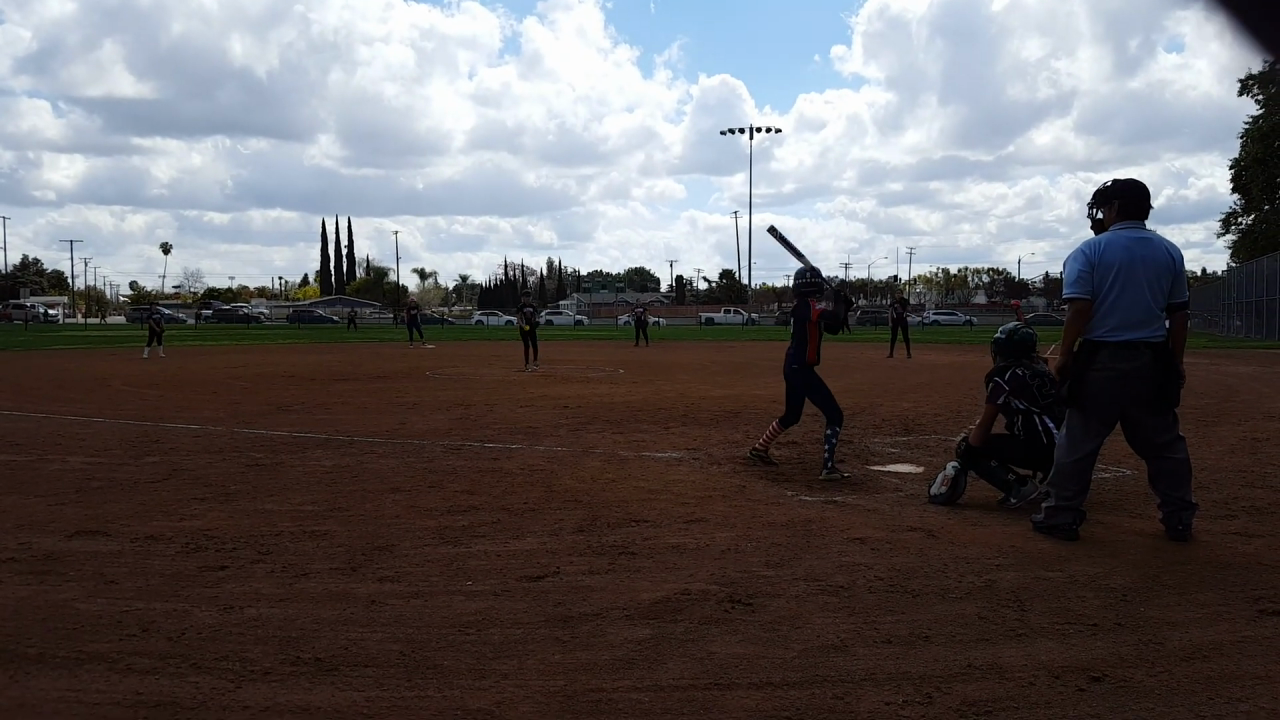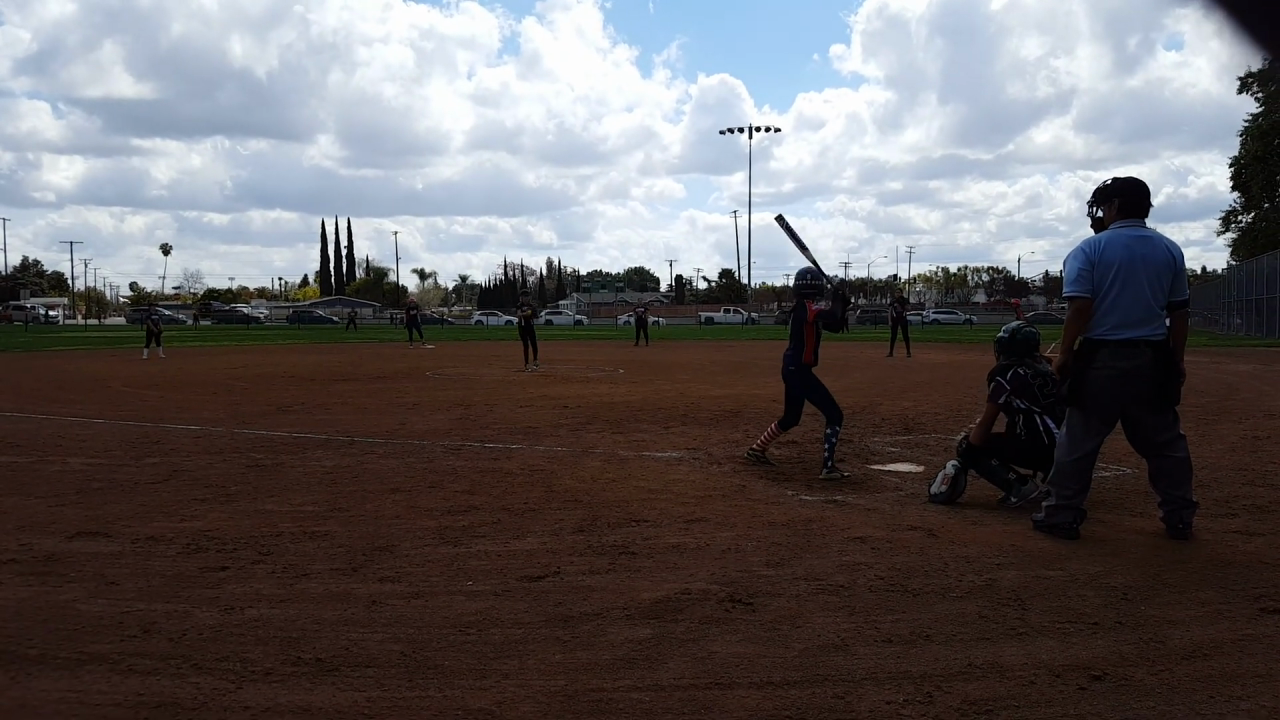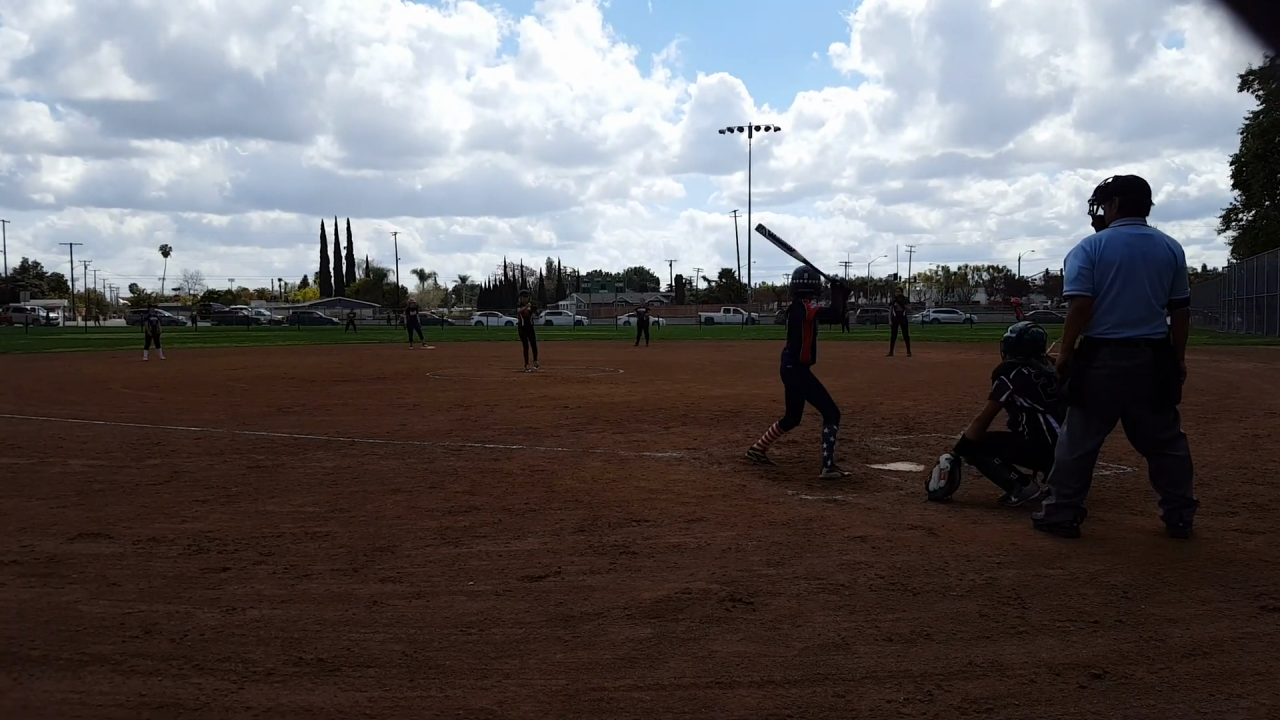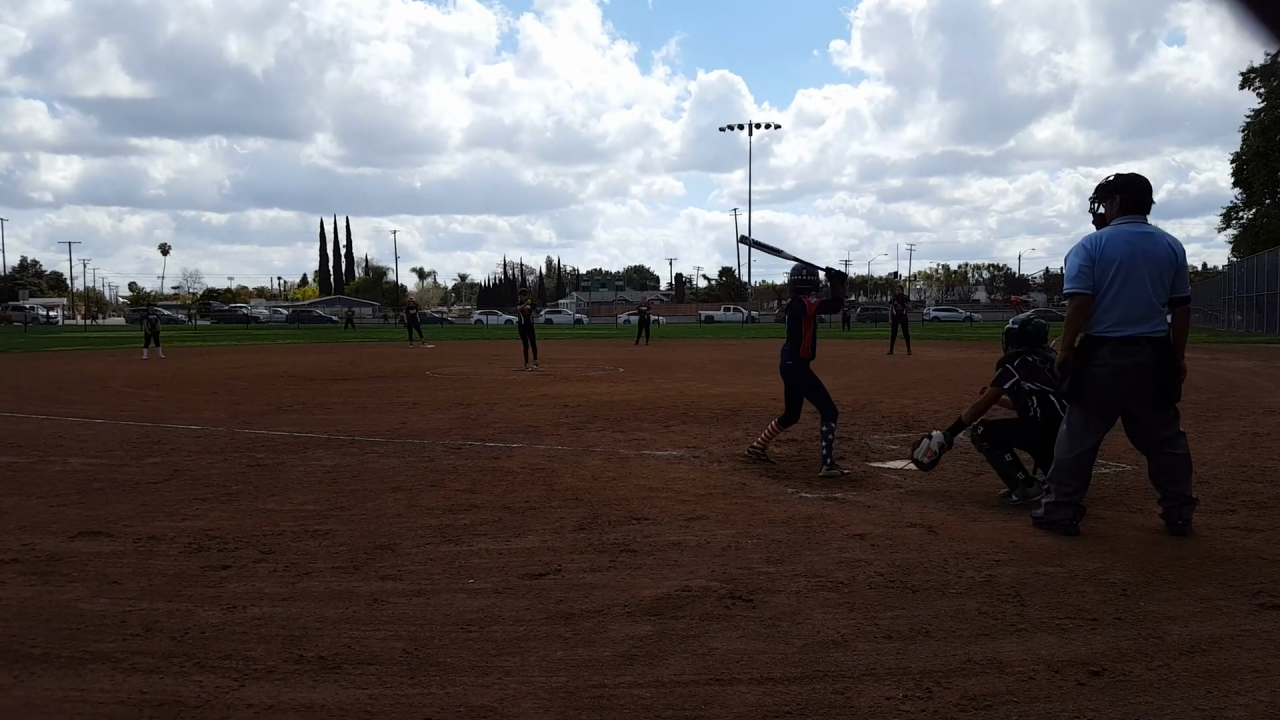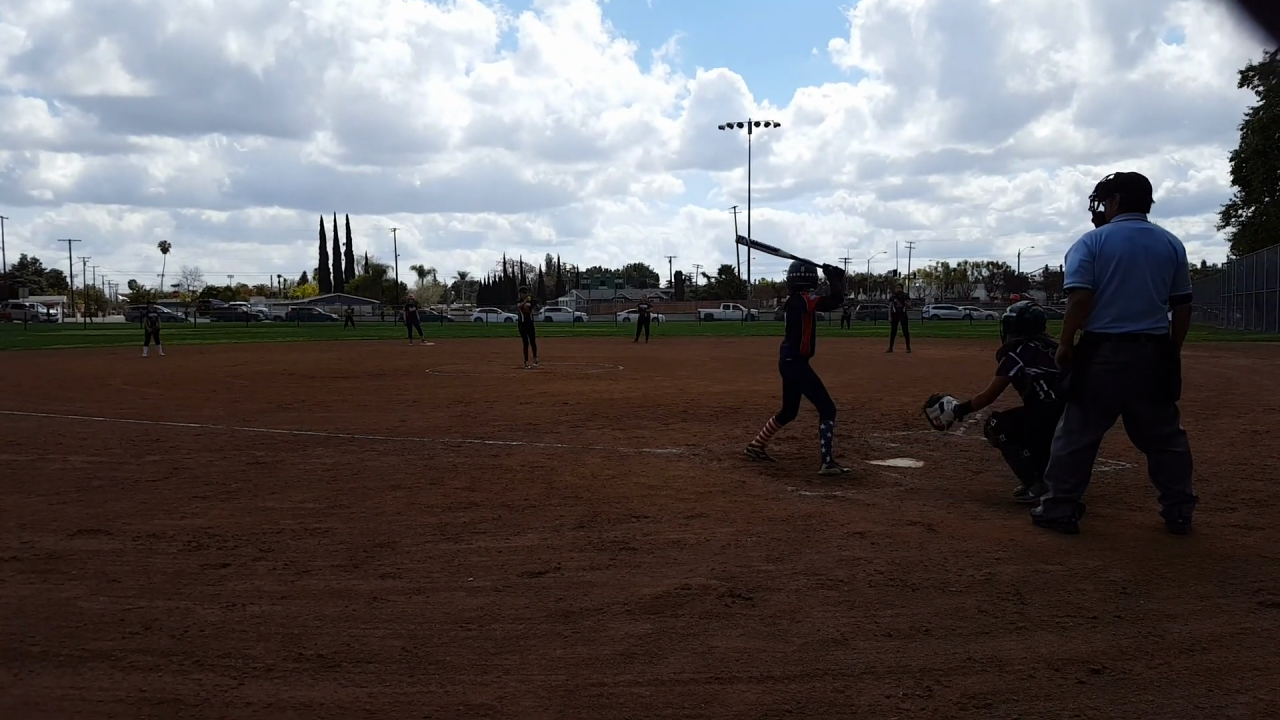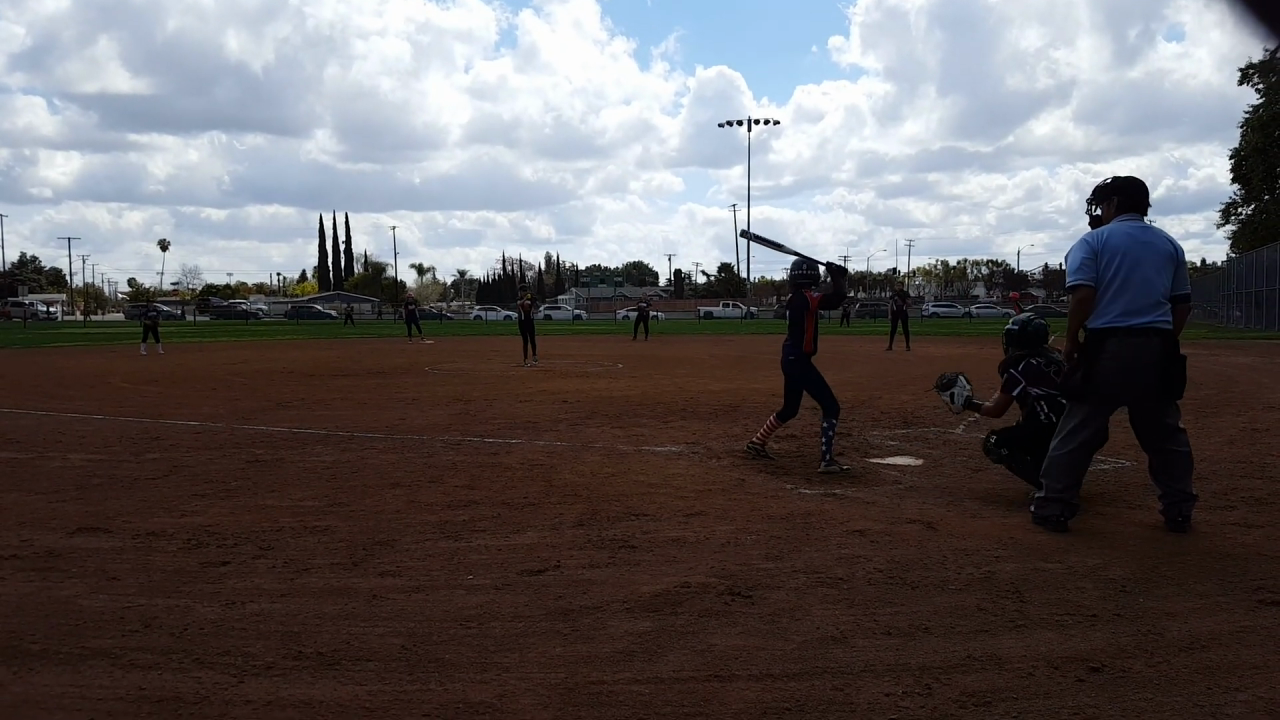
dt=0.2s
person 1, frame 1
left shoulder: (1091, 249)
right shoulder: (1170, 252)
left elbow: (1079, 309)
right elbow: (1179, 314)
left wrist: (1065, 356)
right wrist: (1176, 361)
left hip: (1100, 361)
right hip: (1152, 361)
left knee: (1078, 440)
right knee: (1164, 442)
left ankle: (1062, 516)
right ankle: (1179, 519)
person 1, frame 2
left shoulder: (1090, 248)
right shoulder: (1170, 250)
left elbow: (1079, 308)
right elbow: (1179, 312)
left wrist: (1065, 354)
right wrist: (1177, 359)
left hip: (1101, 359)
right hip: (1153, 360)
left knee: (1079, 439)
right knee: (1165, 441)
left ankle: (1063, 514)
right ankle: (1180, 517)
person 1, frame 3
left shoulder: (1091, 246)
right shoulder: (1171, 248)
left elbow: (1080, 306)
right elbow: (1180, 311)
left wrist: (1066, 352)
right wrist: (1178, 358)
left hip: (1102, 358)
right hip: (1154, 358)
left knee: (1080, 437)
right knee: (1165, 439)
left ankle: (1063, 513)
right ankle: (1180, 516)
person 1, frame 4
left shoulder: (1092, 244)
right shoulder: (1172, 246)
left elbow: (1080, 304)
right elbow: (1181, 309)
left wrist: (1066, 350)
right wrist: (1178, 356)
left hip: (1102, 356)
right hip: (1154, 356)
left knee: (1079, 435)
right knee: (1165, 437)
left ankle: (1062, 511)
right ankle: (1180, 514)
person 1, frame 5
left shoulder: (1093, 241)
right shoulder: (1172, 244)
left elbow: (1080, 299)
right elbow: (1182, 307)
left wrist: (1066, 344)
right wrist: (1173, 351)
left hip: (1103, 353)
right hip: (1154, 353)
left knee: (1078, 432)
right knee: (1164, 435)
left ankle: (1061, 509)
right ankle: (1179, 512)
person 1, frame 6
left shoulder: (1094, 240)
right shoulder: (1170, 244)
left elbow: (1082, 296)
right elbow: (1182, 305)
left wrist: (1072, 341)
left hip: (1106, 348)
right hip: (1157, 349)
left knee: (1077, 430)
right knee: (1166, 432)
left ankle: (1053, 506)
right ankle: (1179, 510)
person 2, frame 1
left shoulder: (804, 307)
right shoulder: (808, 306)
left elbow: (833, 328)
right elbow: (835, 319)
left wrist: (843, 307)
right wrist: (839, 303)
left hip: (794, 368)
right hip: (802, 369)
left knee: (791, 416)
right knee: (835, 415)
left ankle: (760, 449)
right ankle: (828, 468)
person 2, frame 2
left shoulder: (807, 309)
right shoulder: (805, 307)
left elbow: (835, 326)
right elbow: (833, 318)
left wrist: (842, 306)
right wrist: (837, 301)
left hip: (793, 369)
right hip: (800, 370)
left knee: (790, 419)
right knee: (834, 415)
left ankle: (757, 450)
right ankle: (828, 467)
person 2, frame 3
left shoulder: (801, 308)
right shoulder: (803, 307)
left elbow: (834, 317)
right elbow: (834, 314)
left wrist: (842, 297)
right wrist: (837, 292)
left hip: (792, 368)
right hip: (797, 369)
left knee: (791, 418)
right knee: (831, 413)
left ankle: (757, 449)
right ankle: (828, 466)
person 2, frame 4
left shoulder: (798, 303)
right shoulder: (803, 303)
left elbow: (832, 304)
right elbow: (835, 304)
left wrist: (839, 284)
right wrist: (834, 281)
left hip: (791, 365)
right hip: (797, 366)
left knee: (791, 415)
right knee: (829, 411)
left ankle: (757, 447)
right ankle: (828, 464)
person 2, frame 5
left shoulder: (796, 300)
right shoulder: (802, 299)
left elbow: (832, 300)
right elbow: (835, 300)
left wrist: (837, 279)
right wrist: (832, 277)
left hip: (789, 361)
right hip: (796, 363)
left knee: (788, 411)
right knee: (827, 409)
left ankle: (756, 446)
right ankle: (827, 462)
person 2, frame 6
left shoulder: (798, 298)
right shoulder: (805, 298)
left elbow: (834, 300)
right elbow: (838, 297)
left wrist: (840, 278)
right wrist: (835, 275)
left hip: (791, 359)
right hip: (799, 361)
left knee: (789, 409)
right knee: (831, 407)
left ankle: (757, 443)
right ankle: (827, 461)
person 3, frame 1
left shoulder: (1003, 375)
right shoulder: (1040, 369)
left elbow: (984, 426)
left wrist: (961, 463)
left hip: (1039, 449)
left knee: (968, 447)
left ankle: (1020, 487)
person 3, frame 2
left shoulder: (1005, 374)
right shoulder: (1044, 369)
left elbow: (985, 424)
left wrist: (962, 462)
left hip: (1039, 449)
left knee: (969, 445)
left ankle: (1020, 486)
person 3, frame 3
left shoulder: (1010, 373)
right shoulder: (1049, 370)
left elbow: (982, 420)
left wrist: (955, 455)
left hip: (1041, 449)
left knee: (971, 444)
left ankle: (1021, 486)
person 3, frame 4
left shoulder: (1015, 363)
right shoulder: (1050, 359)
left elbow: (981, 405)
left wrist: (948, 434)
right wrist: (997, 398)
left hip: (1049, 429)
left knee: (983, 432)
left ankle: (1025, 486)
person 3, frame 5
left shoulder: (1017, 351)
right shoulder: (1050, 346)
left elbow: (989, 395)
left wrist: (959, 410)
left hip: (1054, 411)
left knee: (996, 425)
left ankle: (1037, 485)
person 3, frame 6
left shoulder: (1019, 364)
right shoulder: (1054, 357)
left elbow: (997, 410)
left wrist: (969, 404)
left hip: (1054, 432)
left knee: (994, 443)
